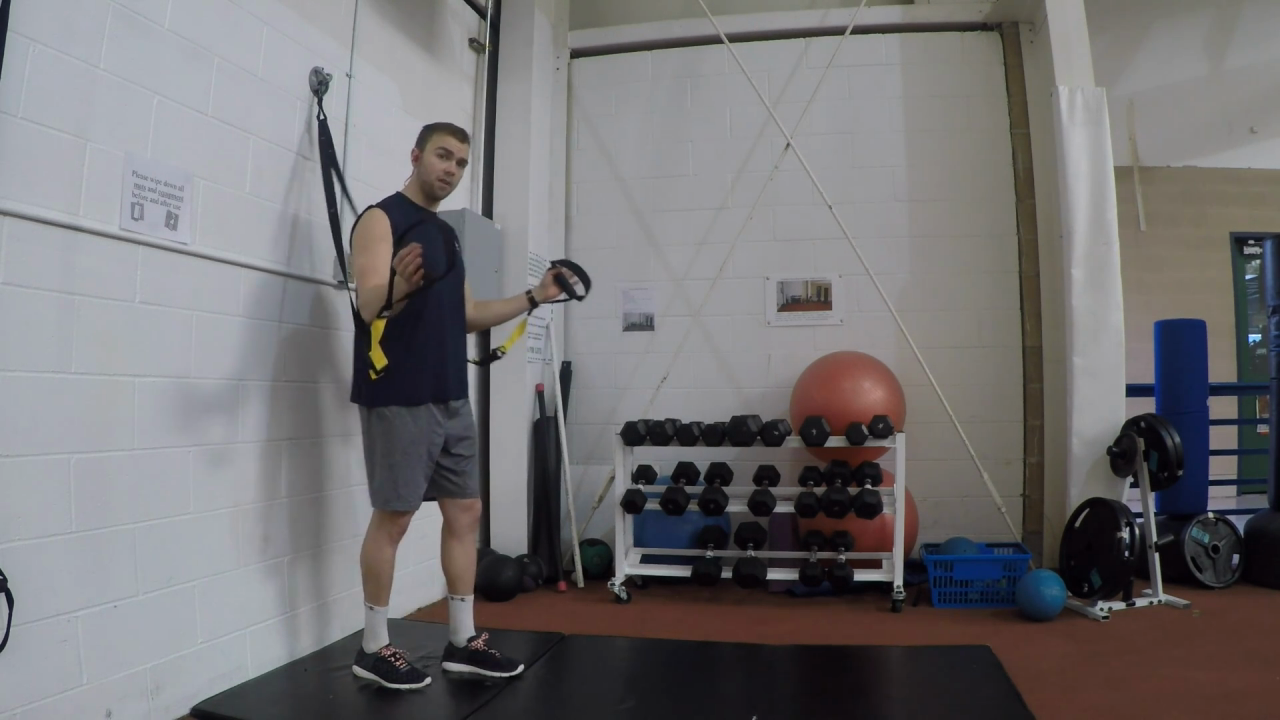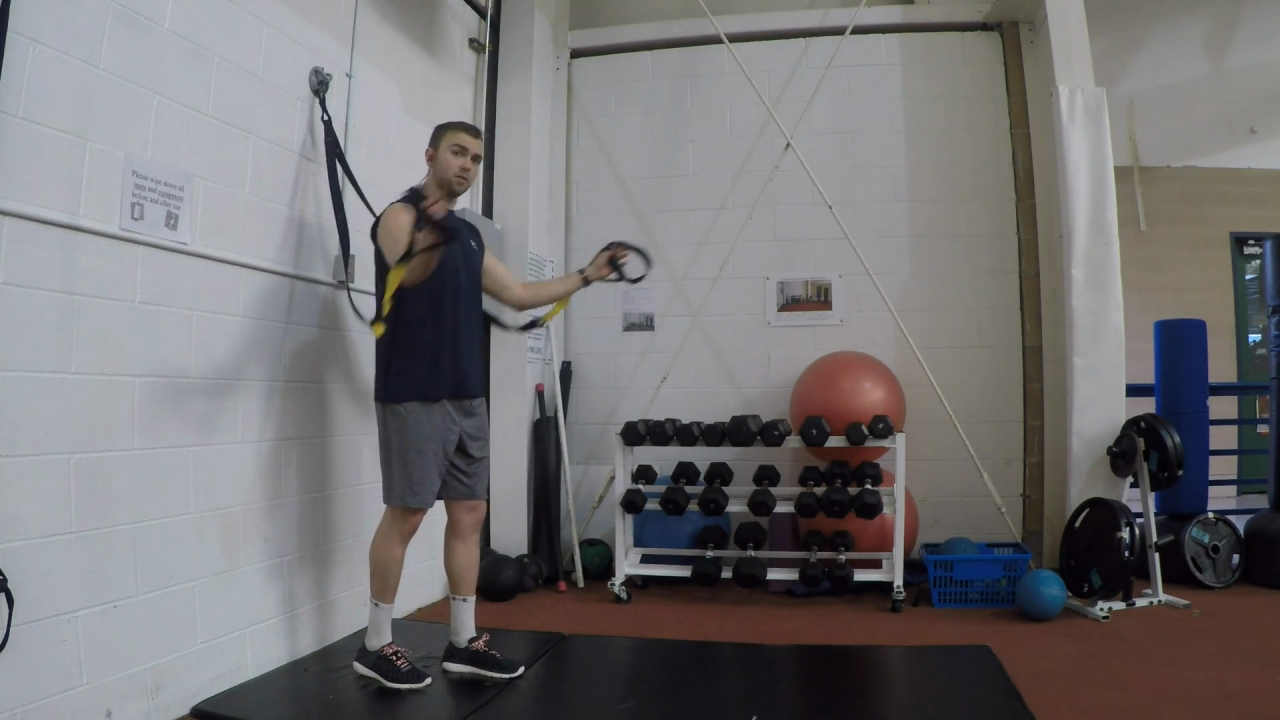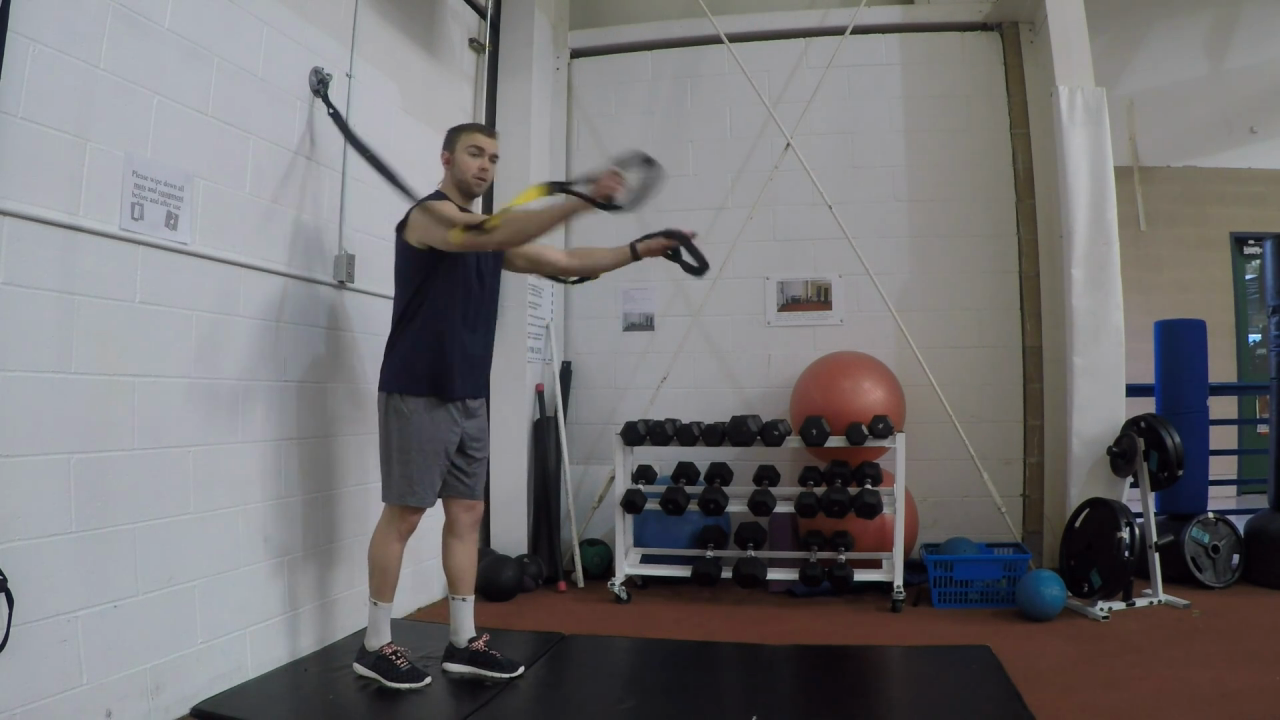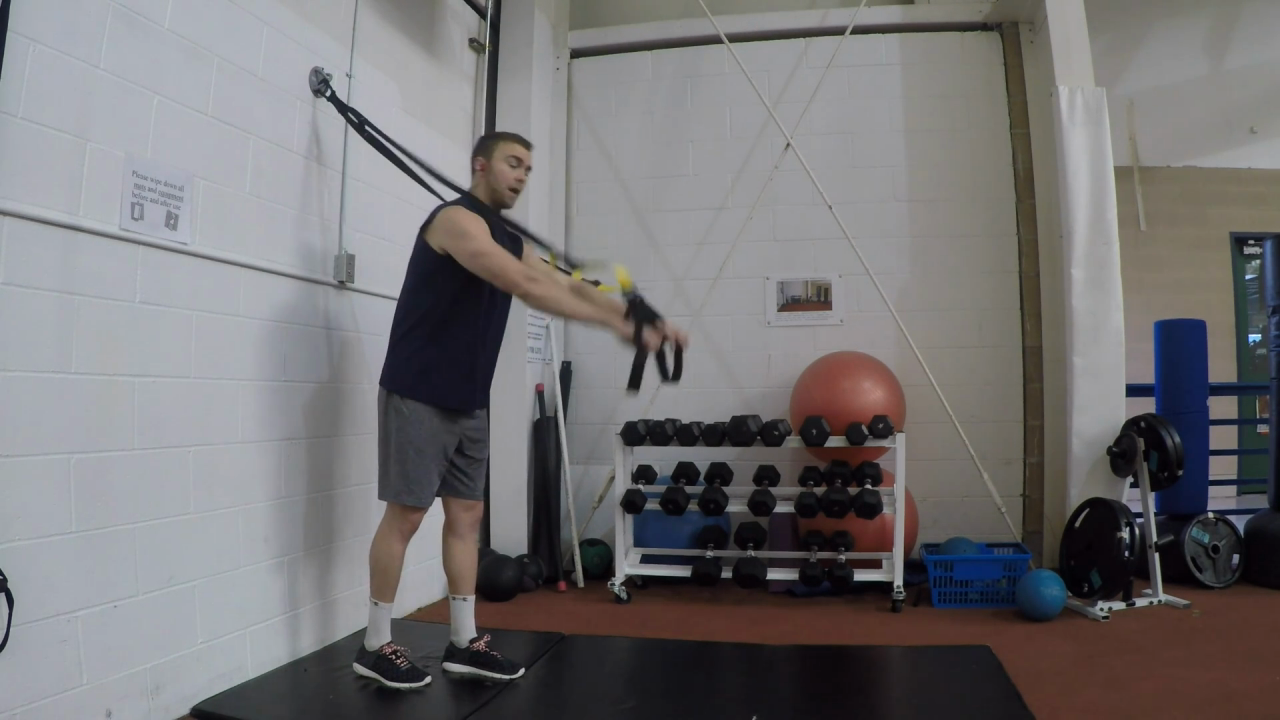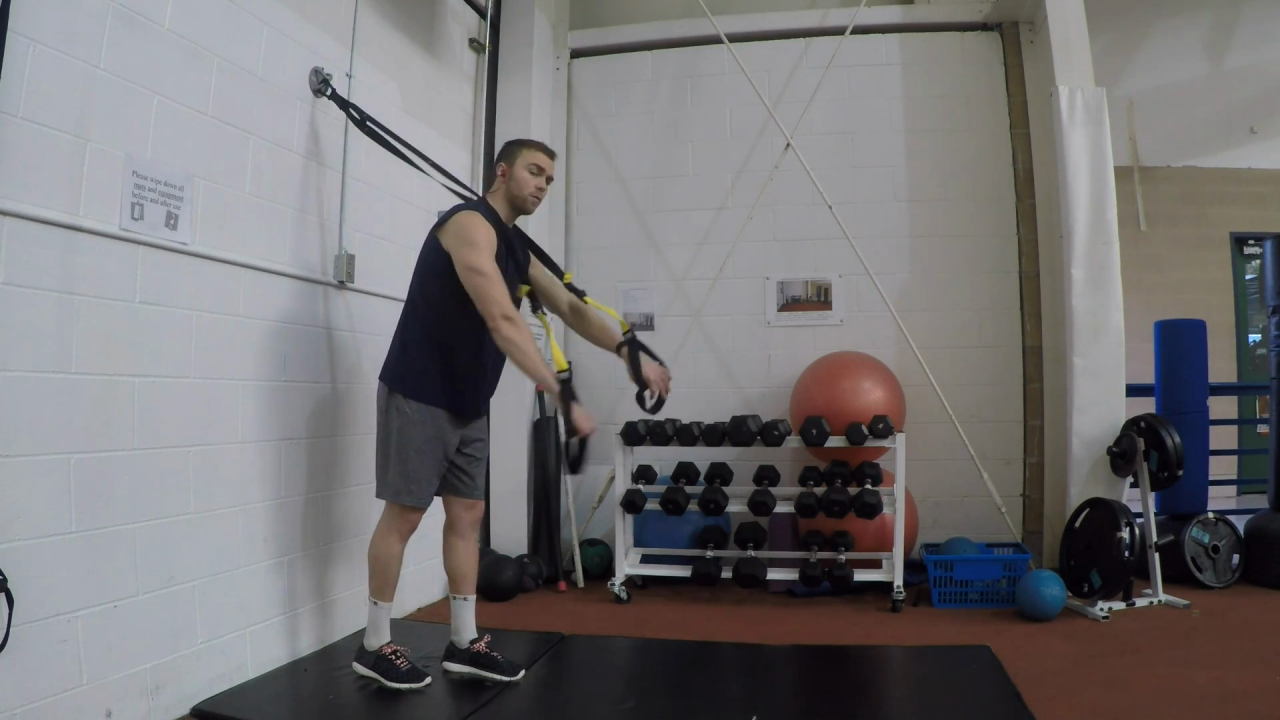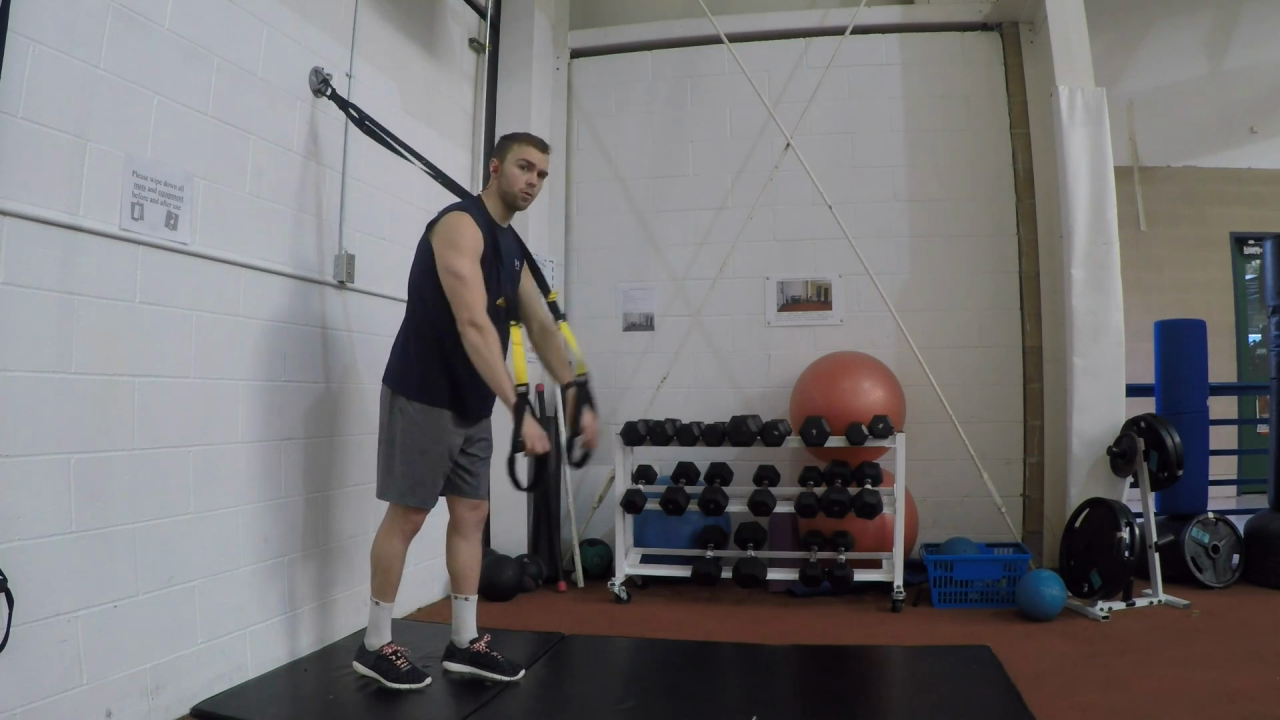
dt=0.3s
person 1, frame 1
left shoulder: (446, 234)
right shoulder: (381, 221)
right elbow: (371, 307)
left wrist: (534, 296)
right wrist: (400, 286)
left hip: (451, 397)
right hip: (397, 398)
left knee: (465, 514)
right knee: (393, 517)
left ankle: (463, 640)
right ankle: (374, 647)
person 1, frame 2
left shoulder: (469, 234)
right shoulder: (403, 214)
left elbow: (516, 294)
right elbow: (408, 274)
left wrist: (585, 276)
right wrist: (428, 241)
left hip: (467, 395)
right hip: (415, 395)
left knee: (469, 515)
right knee: (405, 514)
left ankle: (464, 640)
right ankle: (376, 645)
person 1, frame 3
left shoulder: (488, 233)
right shoulder: (430, 214)
left elbow: (561, 264)
right elbow: (499, 234)
left wrist: (637, 247)
right wrist: (578, 200)
left hip: (468, 395)
right hip: (419, 393)
left knee: (467, 514)
right knee: (403, 514)
left ankle: (463, 641)
right ankle: (375, 645)
person 1, frame 4
left shoulder: (506, 239)
right shoulder: (455, 220)
left elbow: (566, 286)
right elbow: (530, 287)
left wrist: (636, 316)
right wrist: (619, 323)
left hip: (467, 398)
right hip: (419, 393)
left knee: (467, 513)
right knee: (405, 513)
left ankle: (464, 641)
right ankle: (376, 645)
person 1, frame 5
left shoulder: (517, 246)
right shoulder: (469, 225)
left elbow: (571, 308)
right elbow: (503, 321)
left wrist: (631, 354)
right wrist: (562, 395)
left hip: (466, 399)
right hip: (418, 393)
left knee: (468, 513)
right knee: (403, 512)
left ankle: (463, 641)
right ankle: (375, 645)
person 1, frame 6
left shoulder: (511, 246)
right shoulder: (459, 225)
left elbow: (542, 329)
right elbow: (474, 325)
left wrist: (577, 398)
right wrist: (520, 410)
left hip: (470, 402)
right hip: (422, 396)
left knee: (472, 514)
right knee: (407, 514)
left ankle: (465, 641)
right ankle: (376, 644)
